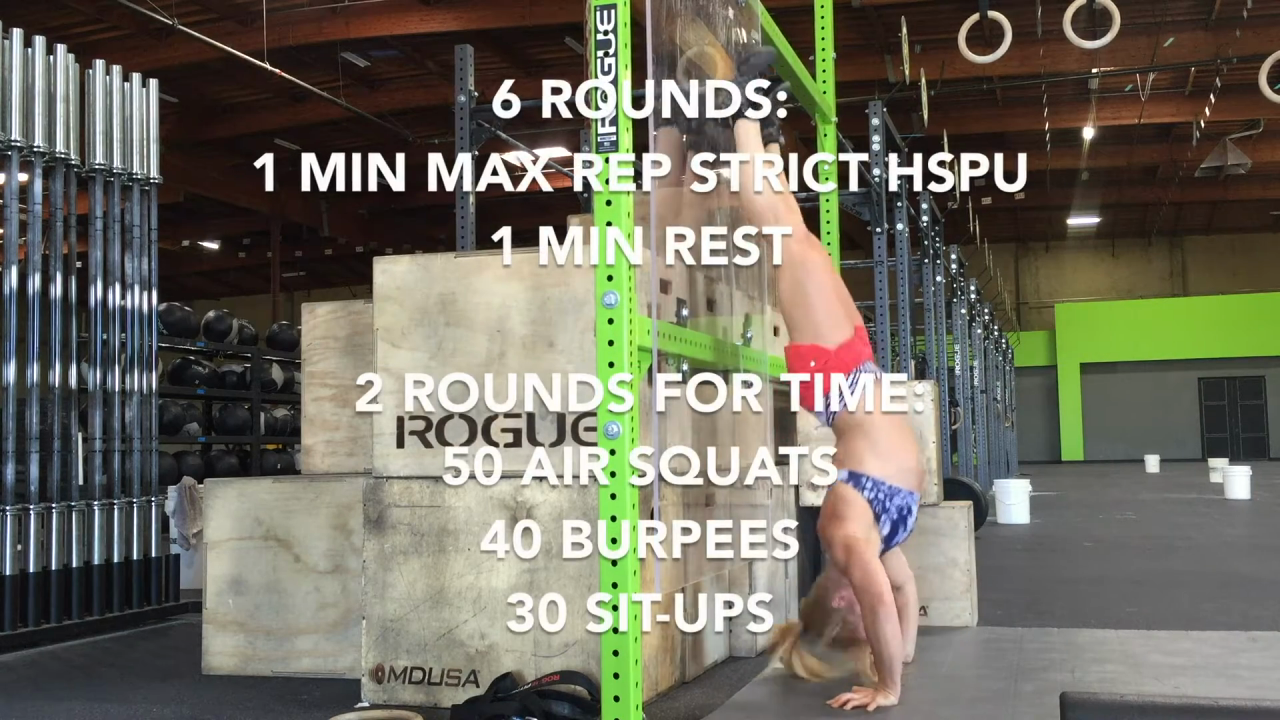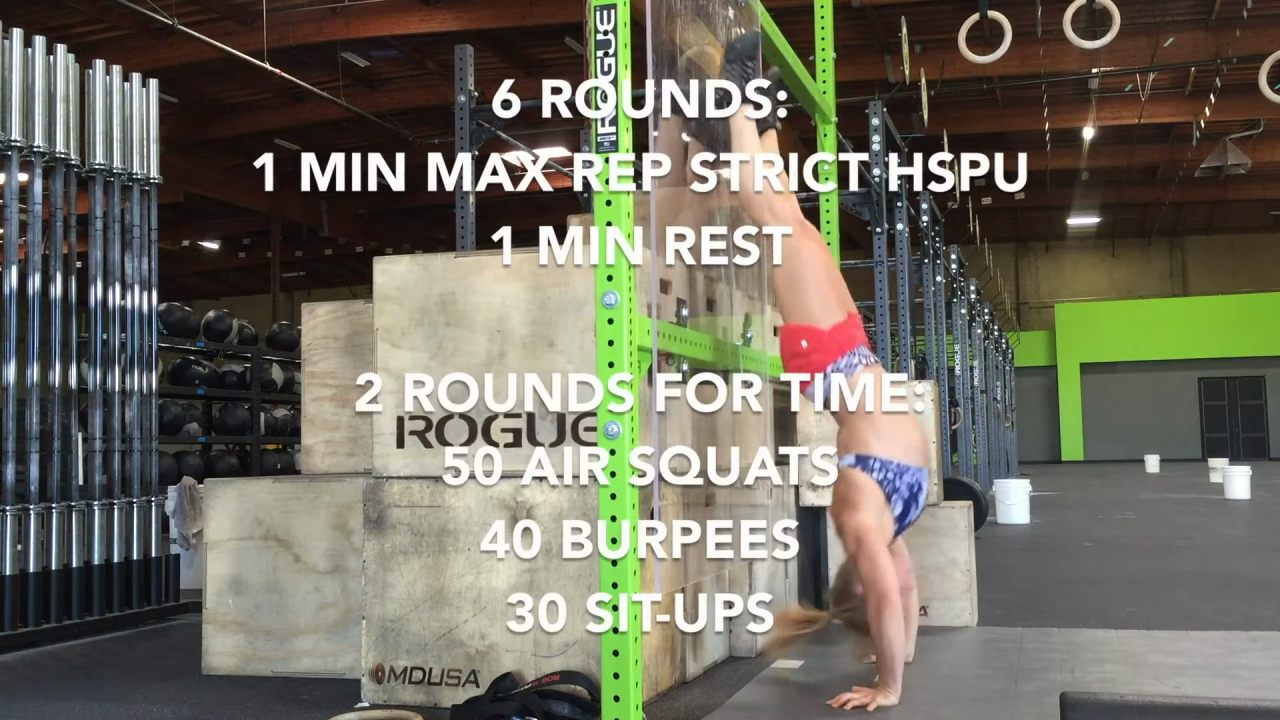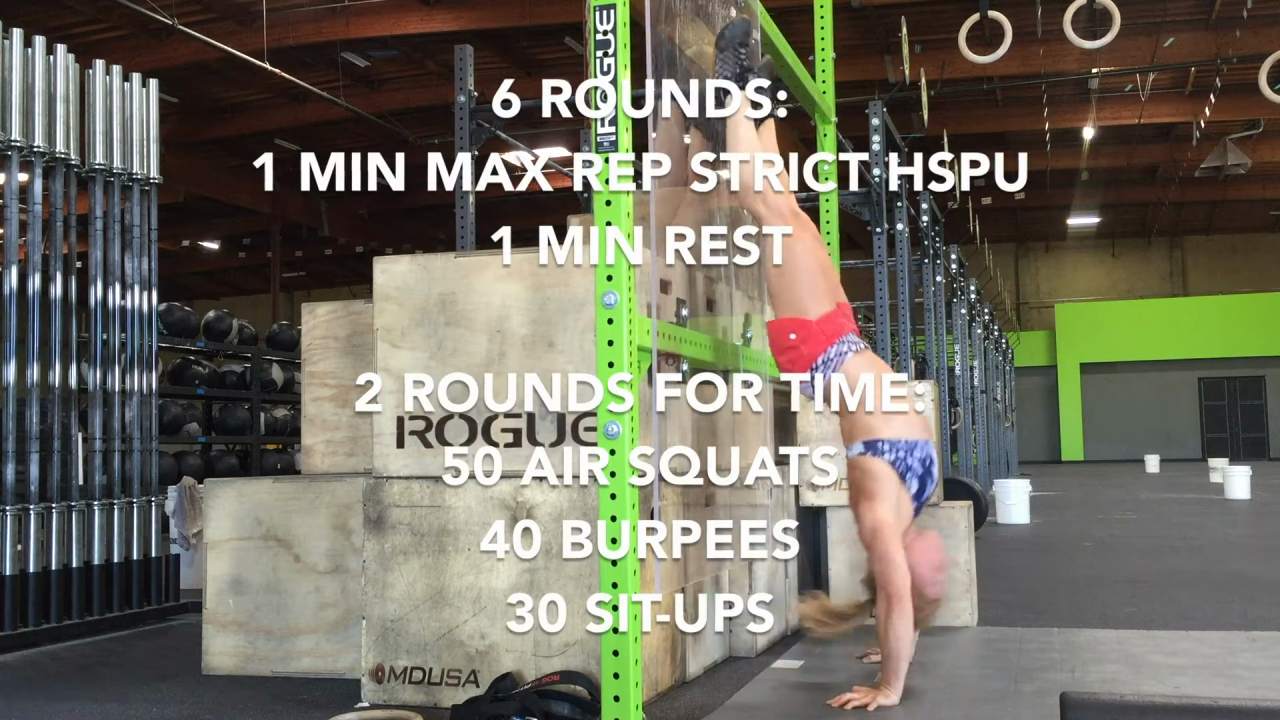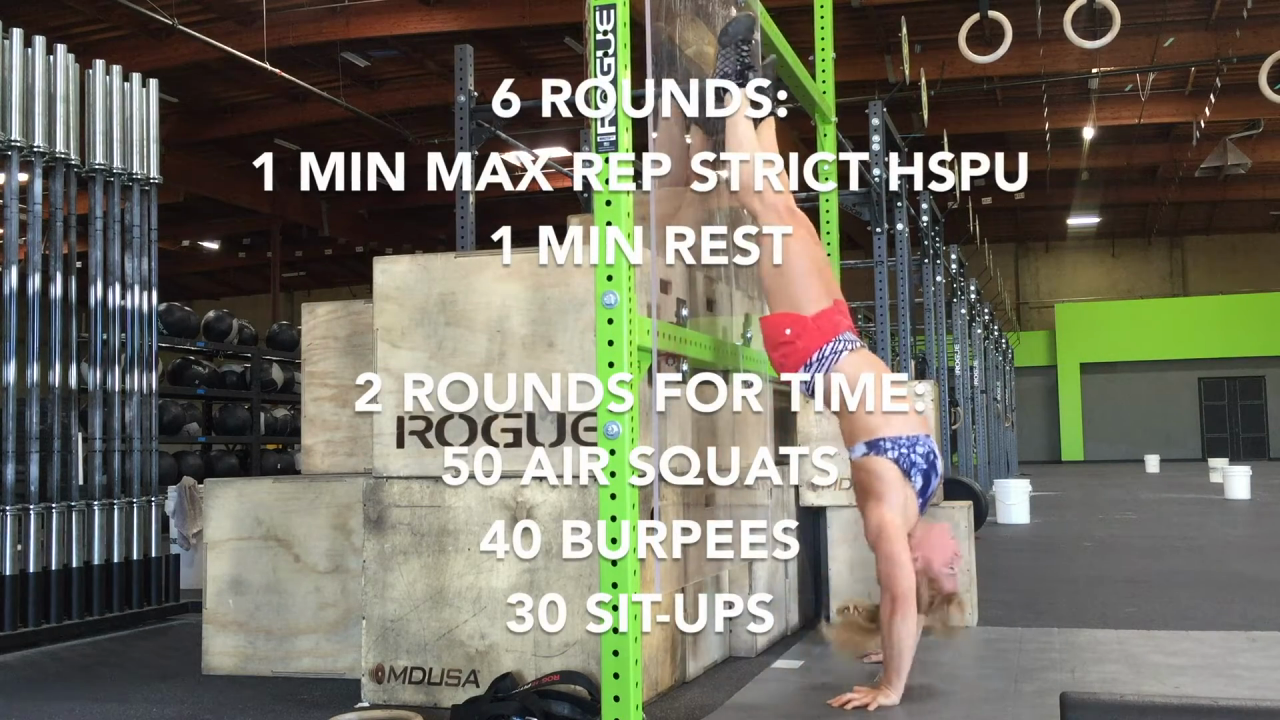
dt=0.1s
person 1, frame 1
right shoulder: (852, 529)
left wrist: (891, 680)
right wrist: (888, 686)
left hip: (842, 370)
right hip: (836, 371)
left knee: (794, 241)
right knee: (791, 239)
right ankle: (750, 122)
person 1, frame 2
left shoulder: (873, 512)
right shoulder: (865, 514)
right wrist: (888, 686)
left hip: (837, 352)
right hip: (827, 353)
left knee: (784, 220)
right knee: (779, 219)
right ankle: (747, 105)
person 1, frame 3
left shoulder: (888, 504)
right shoulder: (882, 505)
right wrist: (889, 686)
left hip: (829, 342)
right hip: (820, 345)
left knee: (780, 213)
right knee: (774, 210)
left ankle: (753, 101)
right ankle: (743, 95)
person 1, frame 4
left shoulder: (897, 499)
right shoulder: (889, 503)
right wrist: (890, 687)
left hip: (826, 342)
right hip: (814, 344)
left knee: (778, 212)
right knee: (768, 209)
left ankle: (752, 101)
right ankle: (738, 90)
